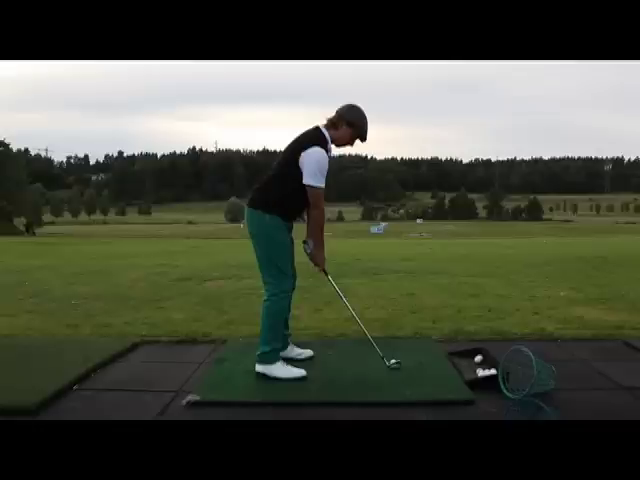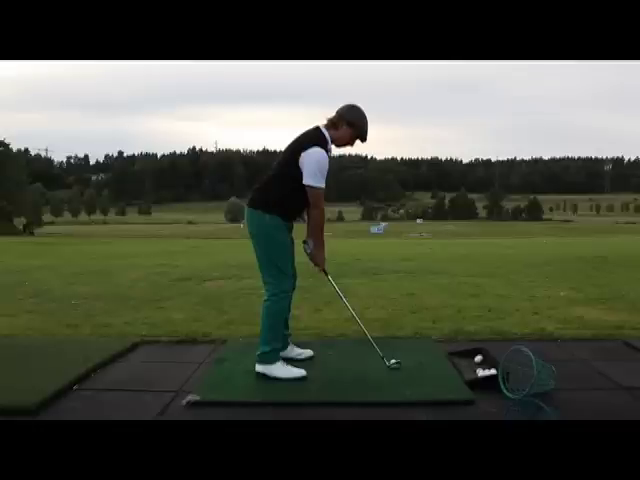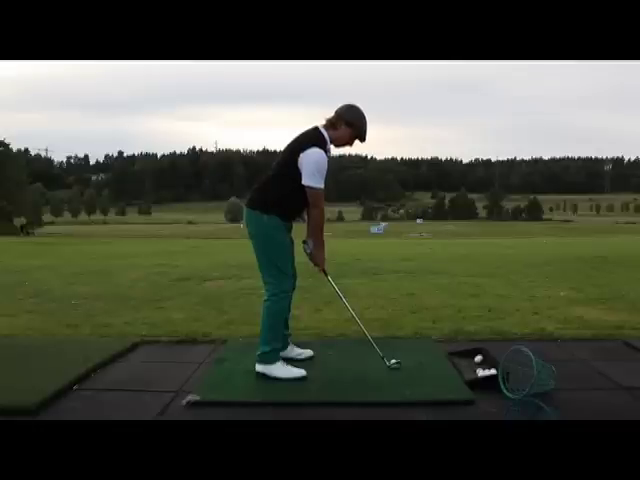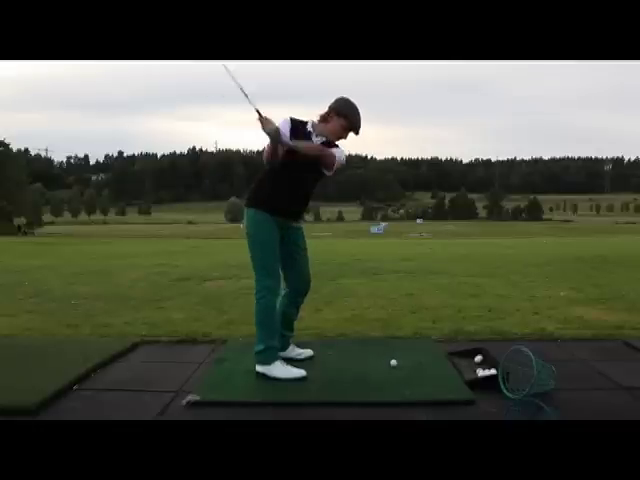
dt=0.5s
person 1, frame 1
left shoulder: (315, 141)
right shoulder: (317, 151)
left elbow: (311, 201)
right elbow: (317, 206)
left wrist: (310, 238)
right wrist: (319, 248)
left hip: (276, 216)
right hip: (267, 217)
left knee: (287, 282)
right knee: (279, 287)
left ankle: (281, 344)
right ankle: (267, 359)
person 1, frame 2
left shoulder: (316, 141)
right shoulder: (317, 151)
left elbow: (311, 201)
right elbow: (317, 206)
left wrist: (310, 238)
right wrist: (319, 248)
left hip: (275, 216)
right hip: (267, 217)
left knee: (287, 282)
right knee: (279, 286)
left ankle: (281, 344)
right ankle: (267, 359)
person 1, frame 3
left shoulder: (316, 143)
right shoulder: (315, 151)
left elbow: (313, 202)
right elbow: (316, 206)
left wrist: (310, 239)
right wrist: (319, 248)
left hip: (275, 217)
right hip: (265, 216)
left knee: (287, 282)
right knee: (279, 286)
left ankle: (281, 344)
right ankle: (267, 358)
person 1, frame 4
left shoulder: (335, 154)
right shoulder: (291, 125)
left elbow: (317, 152)
right elbow: (270, 157)
left wrist: (285, 142)
right wrist: (273, 137)
left hip: (291, 221)
right hip: (262, 214)
left knee: (300, 284)
right knee: (269, 285)
left ankle: (281, 344)
right ankle: (266, 358)
